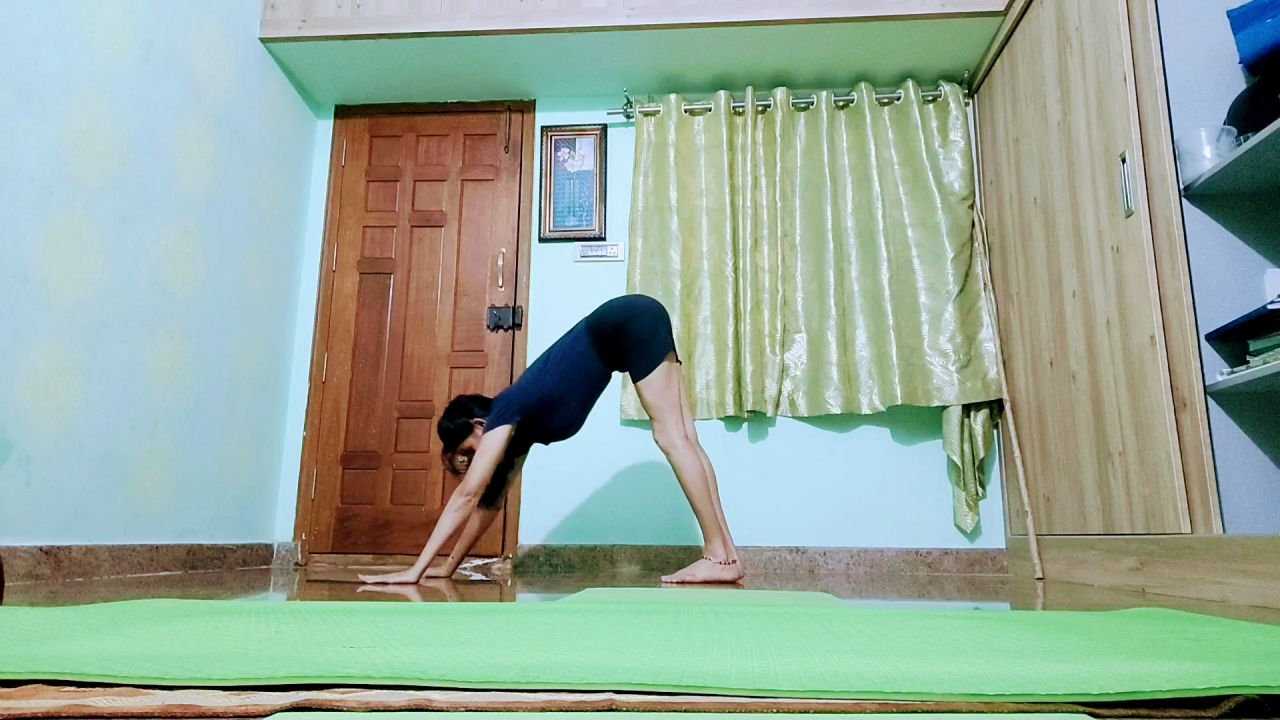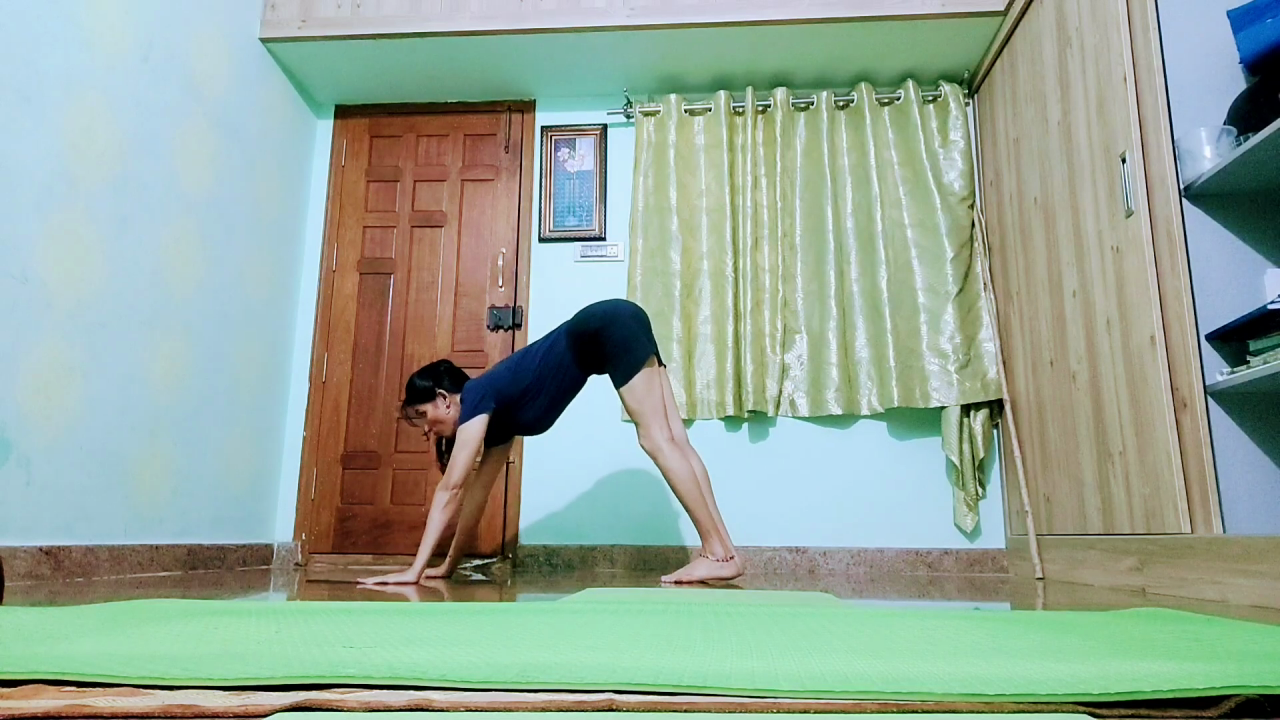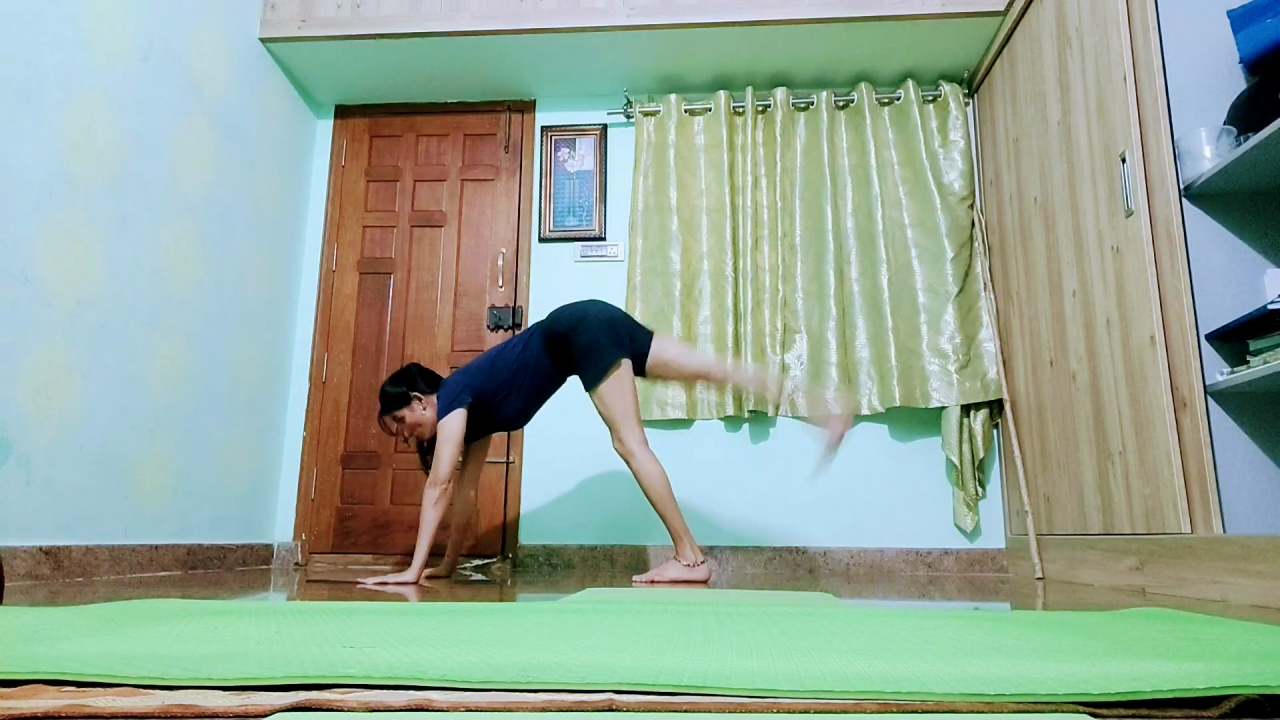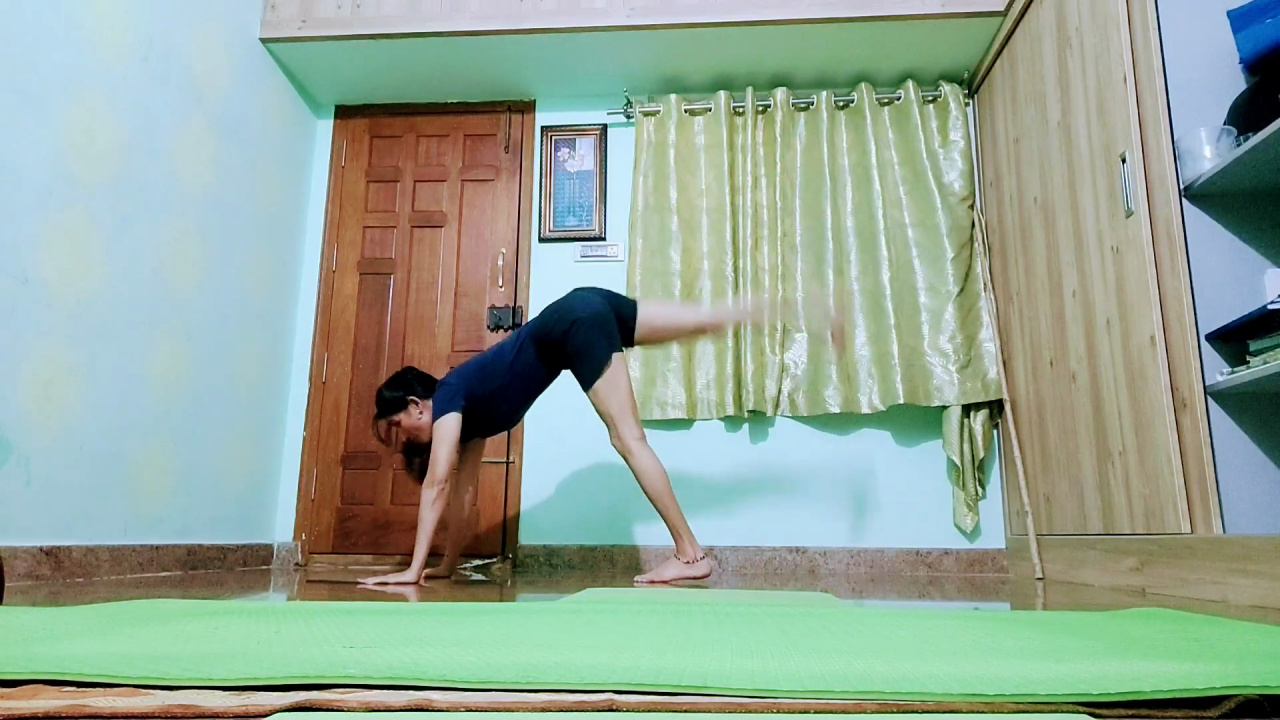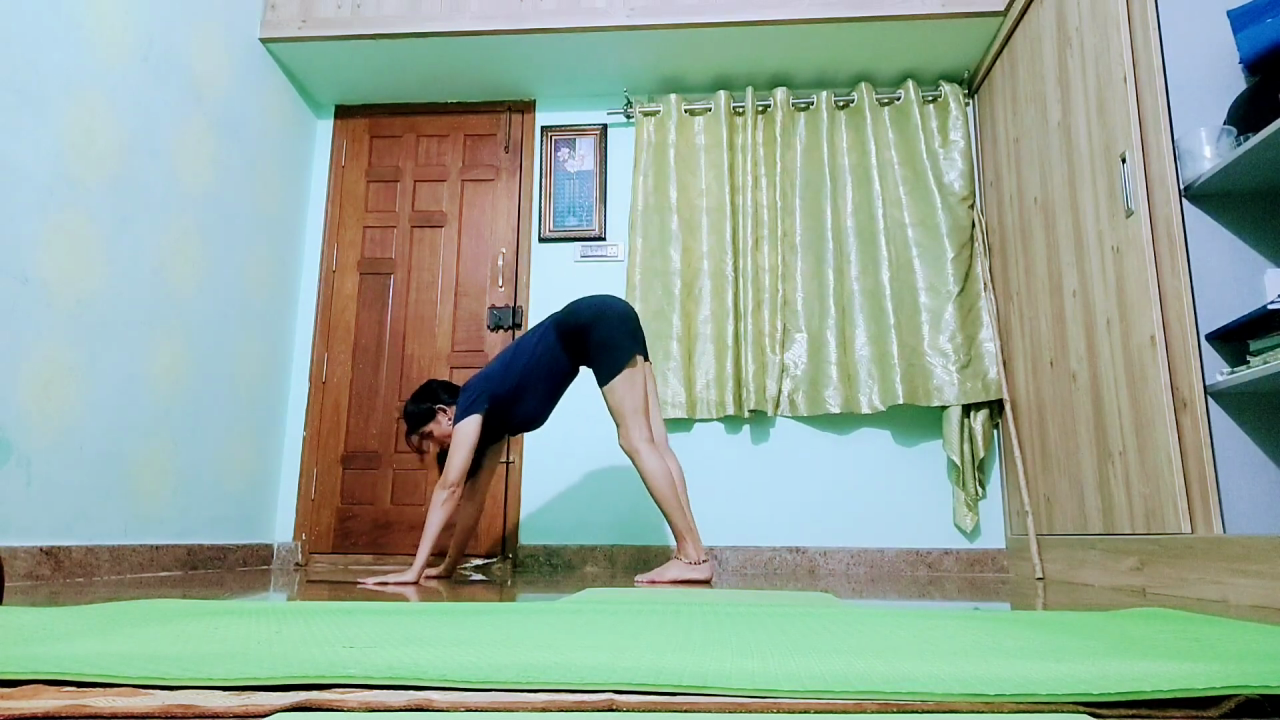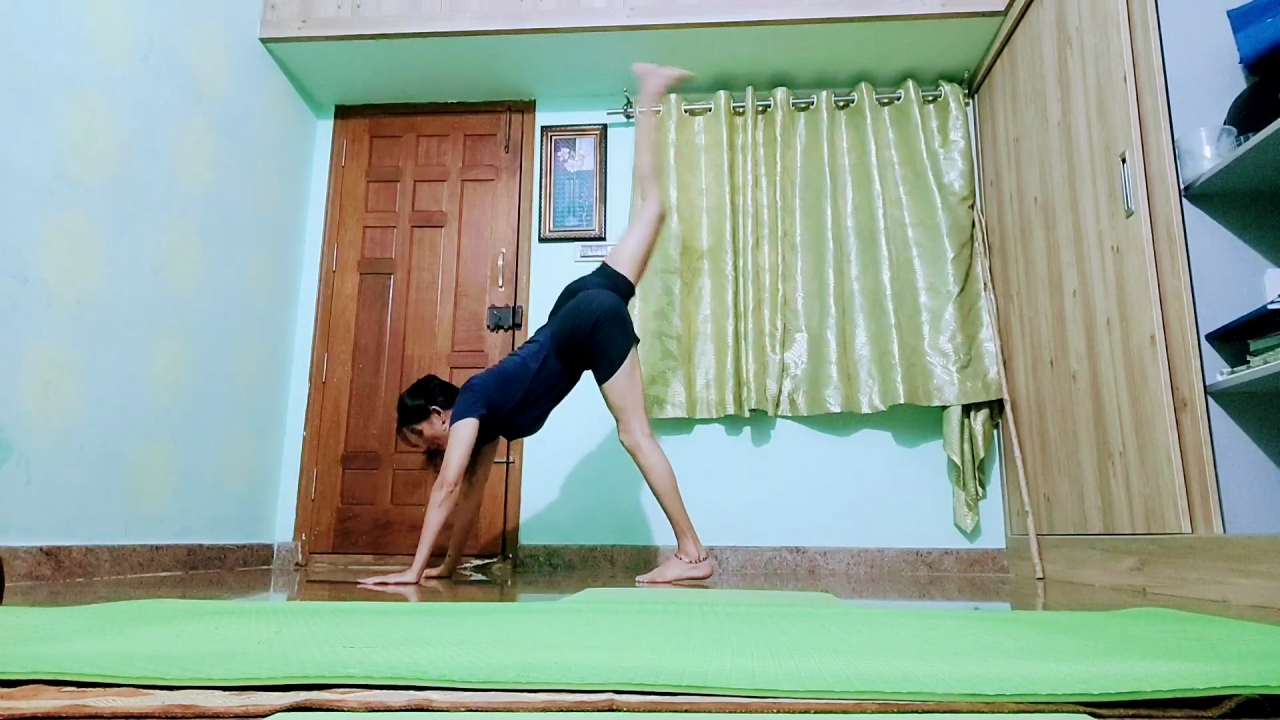
dt=0.7s
person 1, frame 1
left shoulder: (504, 416)
right shoulder: (518, 427)
left elbow: (467, 496)
right elbow: (488, 504)
left wrist: (416, 570)
right wrist: (449, 566)
left hip: (630, 325)
right hip: (626, 329)
left knee: (672, 437)
right knee: (684, 438)
left ankle: (720, 558)
right ankle: (726, 554)
person 1, frame 2
left shoulder: (476, 400)
right shoulder: (497, 415)
left elbow: (452, 487)
right elbow: (477, 488)
left wrist: (416, 569)
right wrist: (449, 564)
left hip: (611, 327)
right hip: (608, 334)
left knee: (658, 440)
right knee: (674, 439)
left ankle: (718, 553)
right ankle: (724, 550)
person 1, frame 3
left shoulder: (451, 399)
right shoulder: (475, 415)
left elbow: (440, 486)
right elbow: (466, 485)
left wrist: (414, 570)
right wrist: (447, 564)
left hip: (581, 331)
right hip: (590, 328)
left knee: (630, 443)
right knee: (715, 369)
left ankle: (689, 557)
right ankle: (827, 414)
person 1, frame 4
left shoulder: (446, 401)
right shoulder: (462, 405)
left elbow: (436, 486)
right elbow: (462, 487)
left wrist: (415, 569)
right wrist: (449, 562)
left hip: (578, 324)
right hip: (582, 312)
left knee: (628, 439)
right knee: (714, 320)
left ankle: (690, 554)
person 1, frame 5
left shoulder: (471, 403)
right shoulder: (491, 412)
left elbow: (449, 488)
right elbow: (472, 492)
left wrist: (415, 569)
right wrist: (448, 565)
left hip: (600, 323)
right hip: (603, 324)
left knee: (637, 441)
right knee: (654, 441)
left ankle: (693, 556)
right ankle: (692, 551)
person 1, frame 6
left shoulder: (463, 412)
right shoulder: (478, 409)
left elbow: (444, 487)
right elbow: (469, 489)
left wrist: (411, 571)
right wrist: (447, 563)
left hip: (596, 323)
right hip: (583, 312)
left knee: (636, 437)
right knee: (649, 209)
left ankle: (692, 556)
